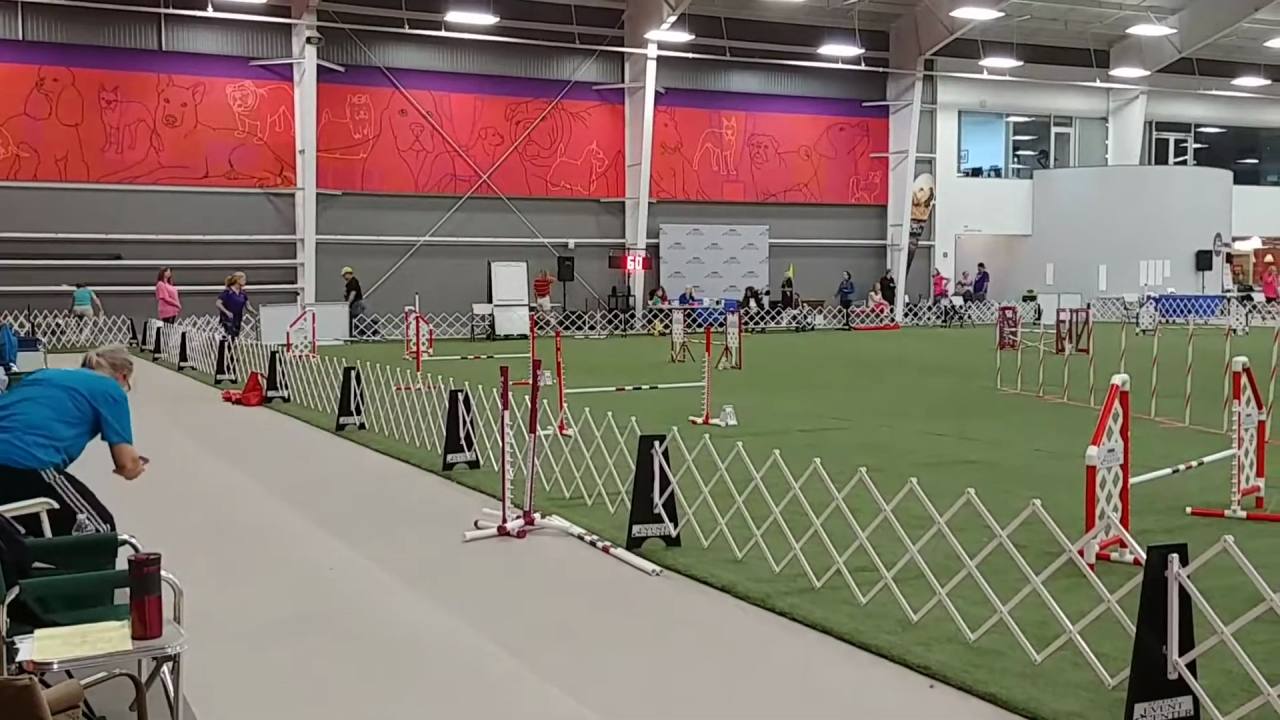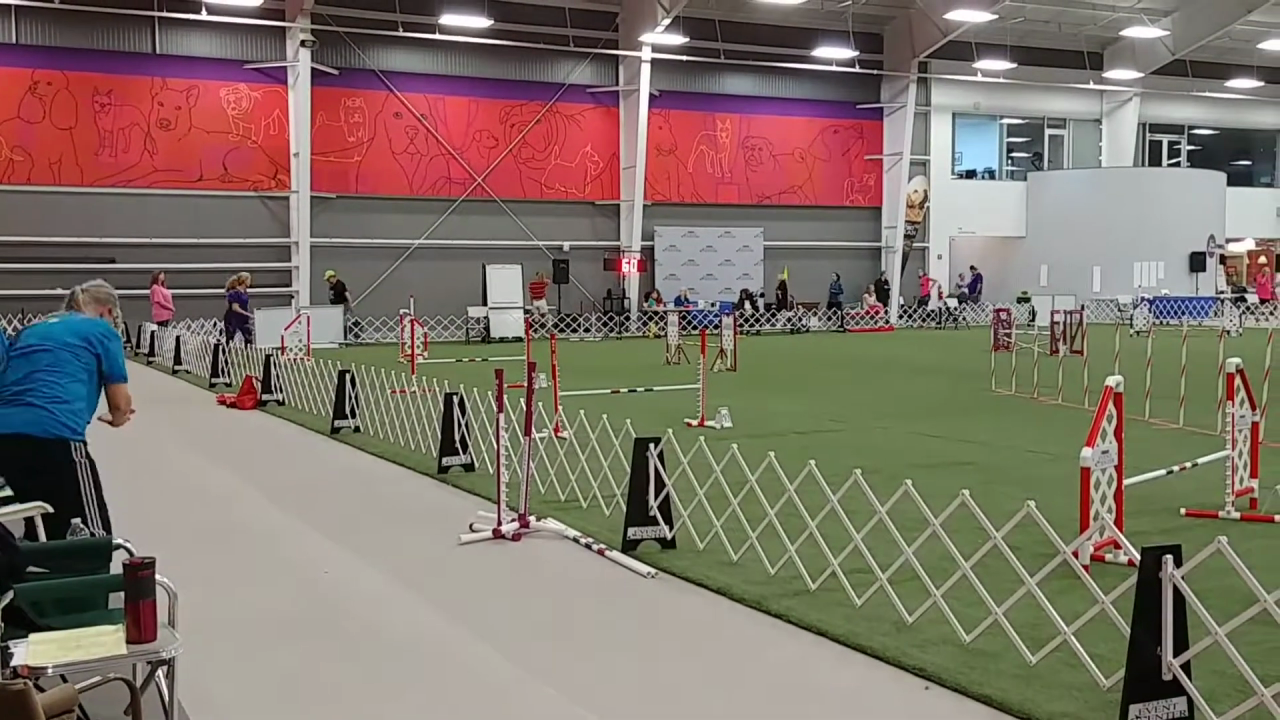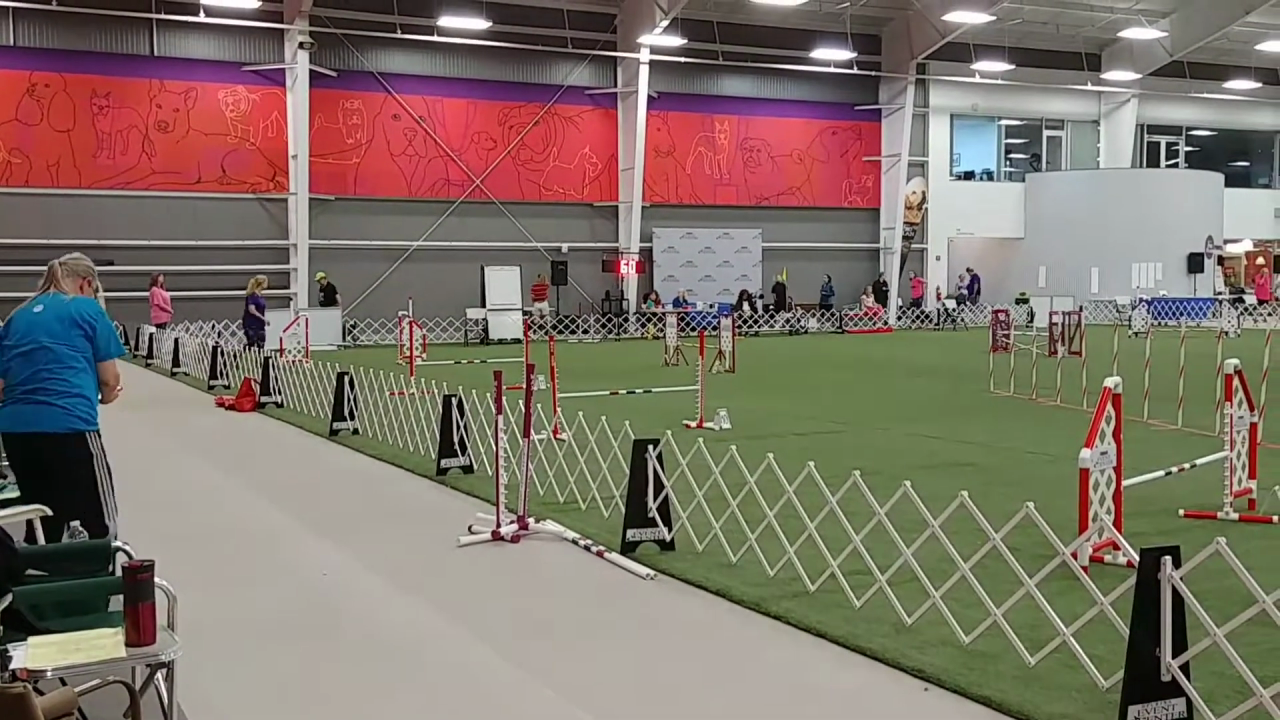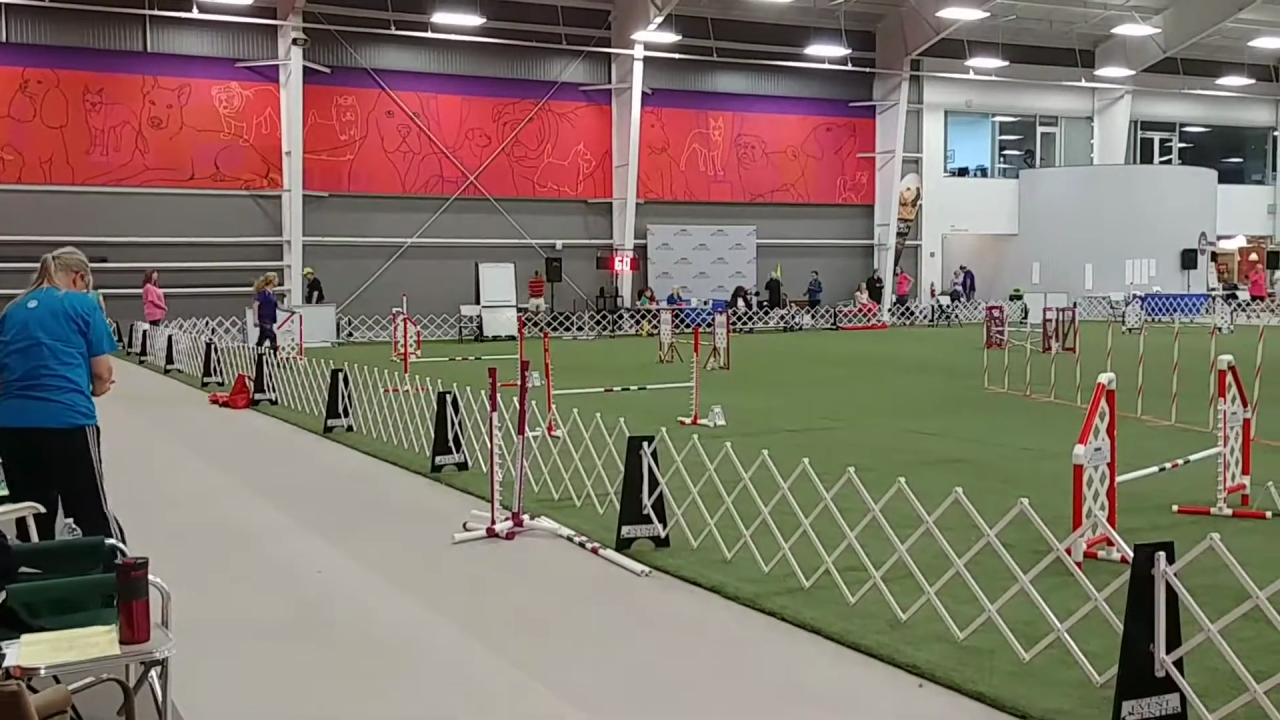
dt=0.3s
person 1, frame 1
left shoulder: (43, 374)
right shoulder: (109, 389)
right elbow: (127, 465)
right wrist: (136, 466)
right hip: (29, 464)
left knee: (48, 530)
right knee: (98, 530)
person 1, frame 2
left shoulder: (31, 330)
right shoulder: (102, 331)
right elbow: (120, 402)
right wrist: (116, 417)
right hip: (54, 434)
left knee: (43, 527)
right knee: (90, 532)
person 1, frame 3
right shoulder: (88, 309)
right elbow: (109, 378)
right wrist: (107, 394)
right hip: (69, 424)
left knee: (43, 524)
right knee: (98, 525)
person 1, frame 4
right shoulder: (82, 305)
right elbow: (102, 371)
right wrist: (98, 388)
right hip: (67, 419)
left knee: (33, 522)
right knee: (93, 515)
